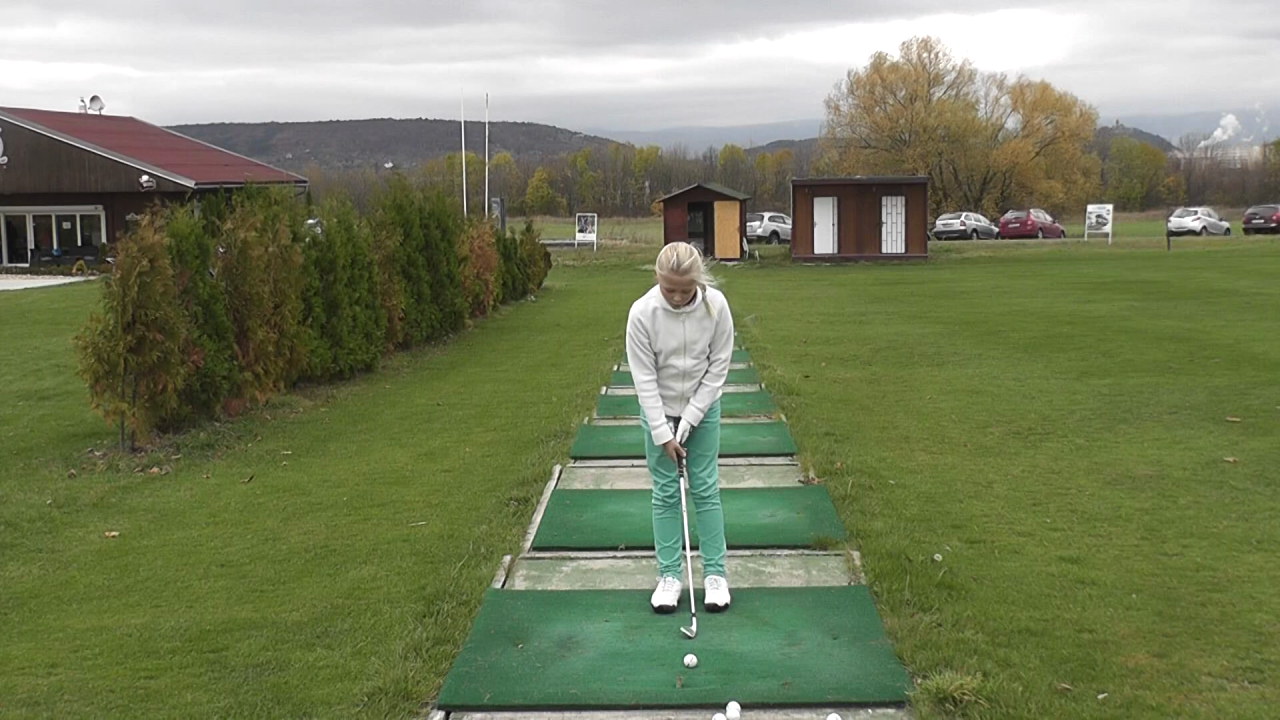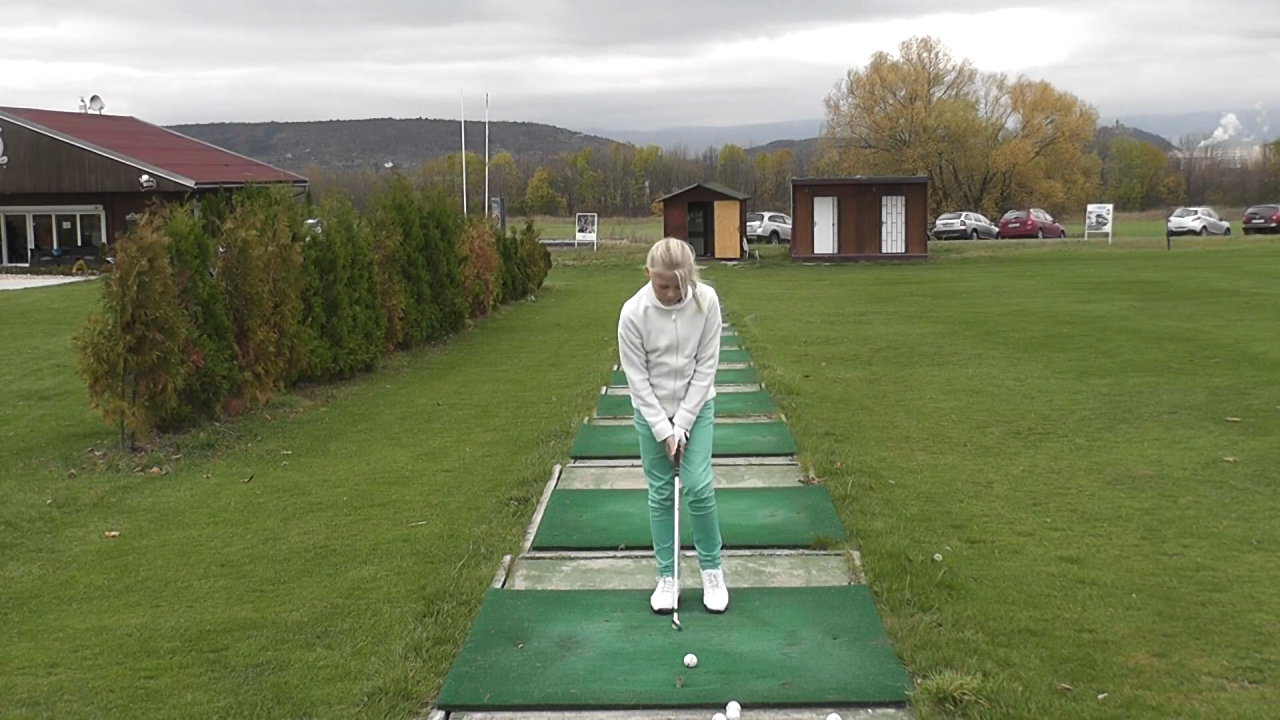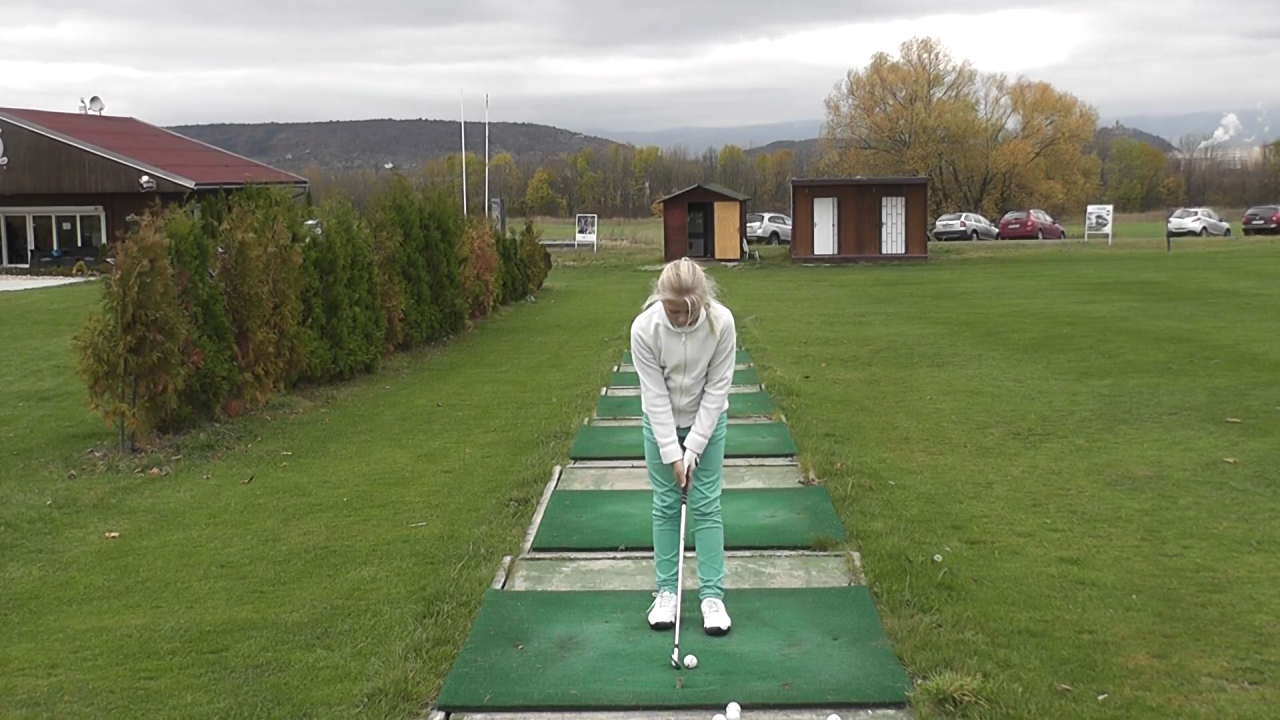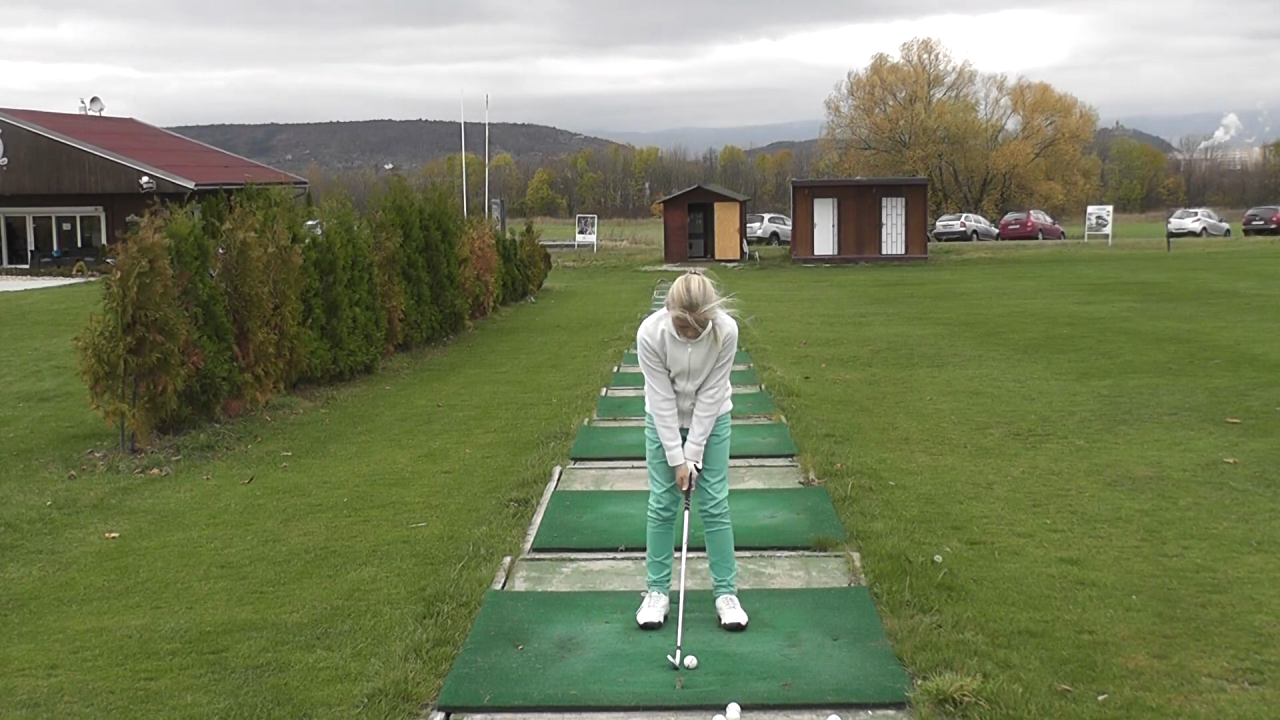
dt=1s
person 1, frame 1
left shoulder: (716, 305)
right shoulder: (642, 313)
left elbow: (719, 366)
right elbow: (645, 378)
left wrist: (690, 419)
right wrist: (663, 433)
left hip: (703, 407)
right hip: (658, 410)
left knee: (705, 488)
right knee: (665, 491)
left ankle: (715, 572)
right ankle: (670, 575)
person 1, frame 2
left shoulder: (707, 301)
right shoulder: (633, 312)
left elbow: (707, 365)
right elbow: (637, 378)
left wrist: (683, 424)
right wrist: (663, 430)
left hip: (697, 406)
right hip: (652, 411)
left knee: (699, 487)
right knee: (661, 494)
left ankle: (712, 567)
right ankle: (667, 576)
person 1, frame 3
left shoulder: (722, 322)
right shoulder: (644, 328)
left elbow: (718, 387)
right elbow: (656, 394)
left wrist: (694, 448)
right wrist: (672, 453)
left hip: (708, 420)
right hip: (661, 421)
left knee: (707, 504)
right knee: (666, 504)
left ankle: (712, 594)
right ankle: (666, 591)
person 1, frame 4
left shoulder: (726, 330)
right shoulder: (650, 333)
left elbow: (712, 394)
right elbow: (661, 398)
left wrist: (694, 453)
right wrist: (677, 458)
left hip: (711, 420)
right hip: (664, 421)
left knee: (715, 504)
right knee: (662, 504)
left ankle: (725, 592)
right ankle: (657, 590)
